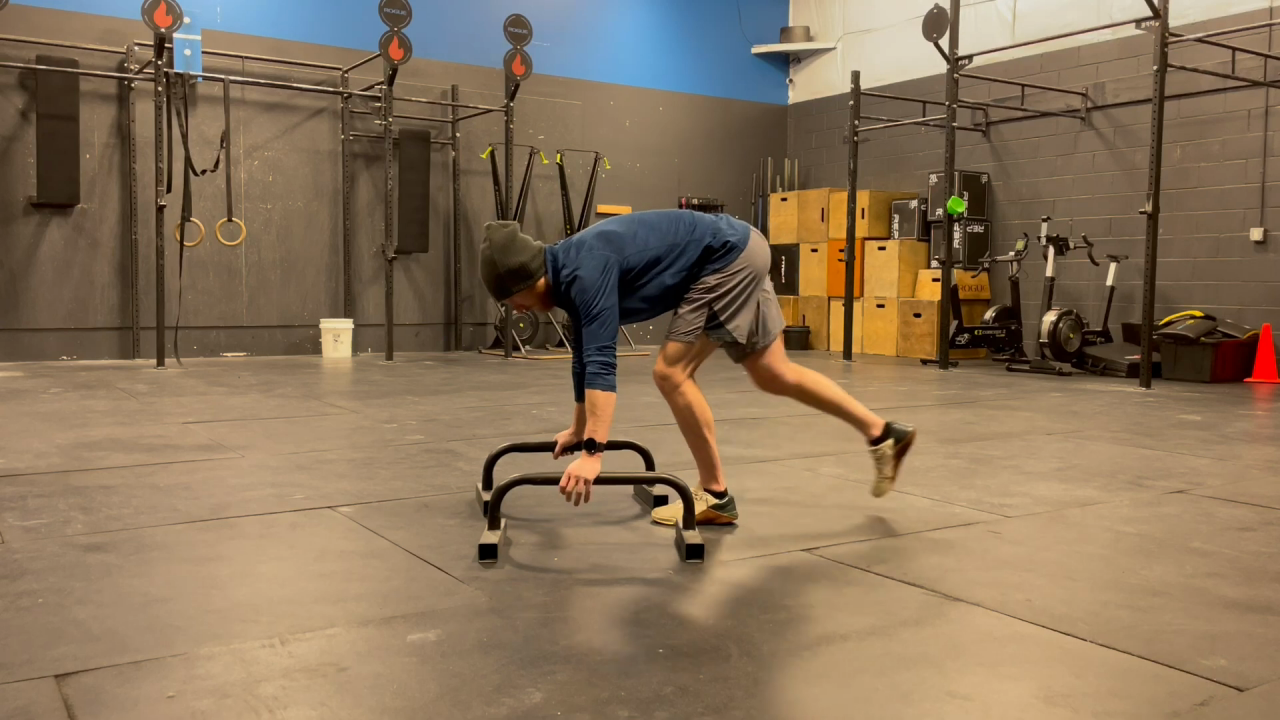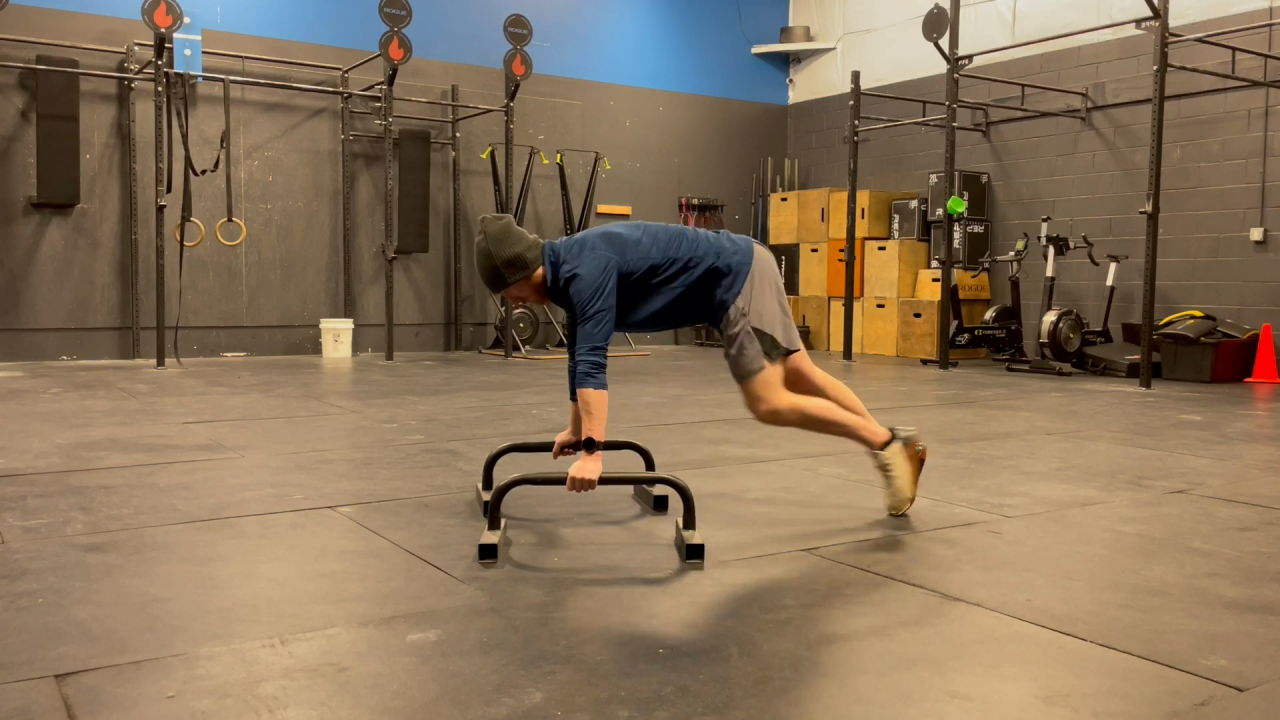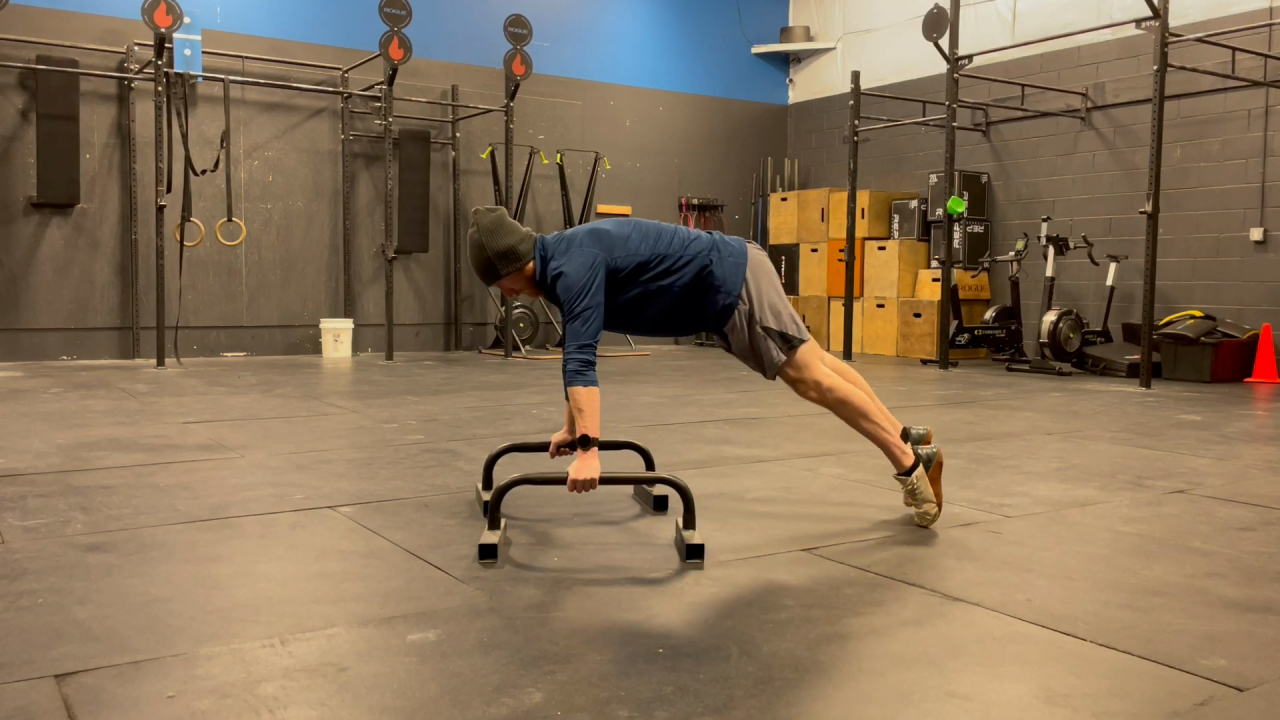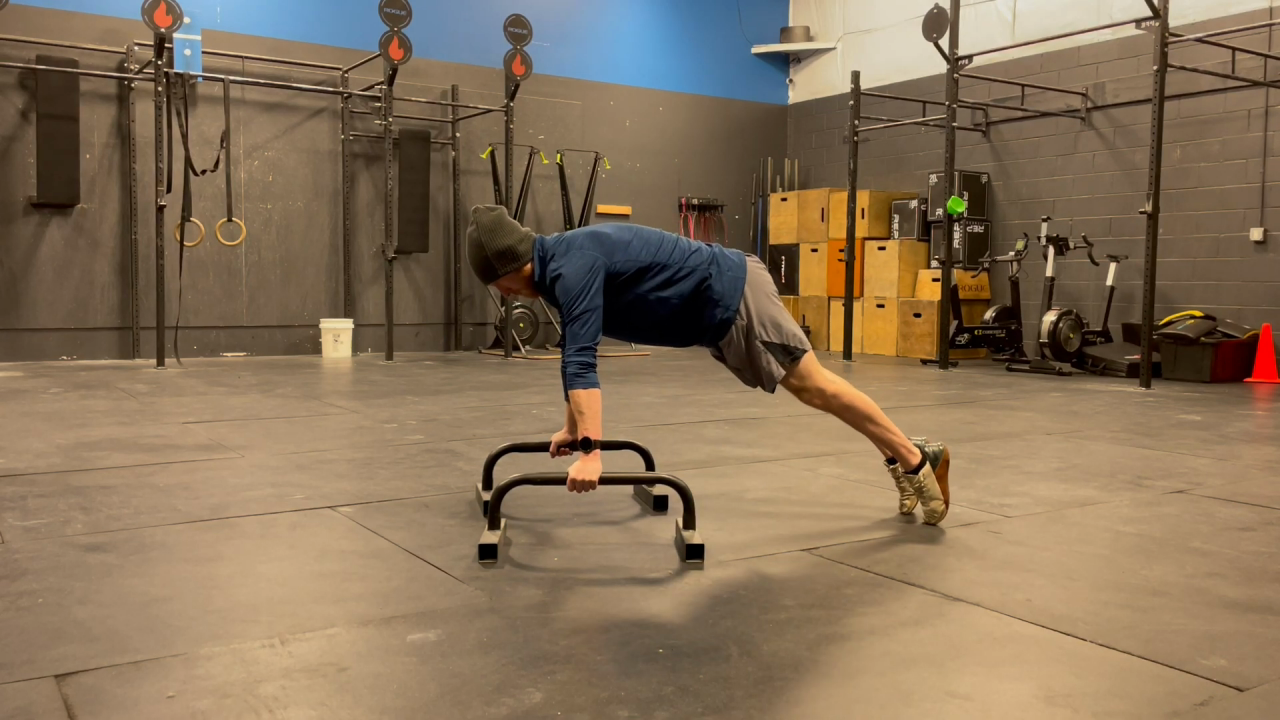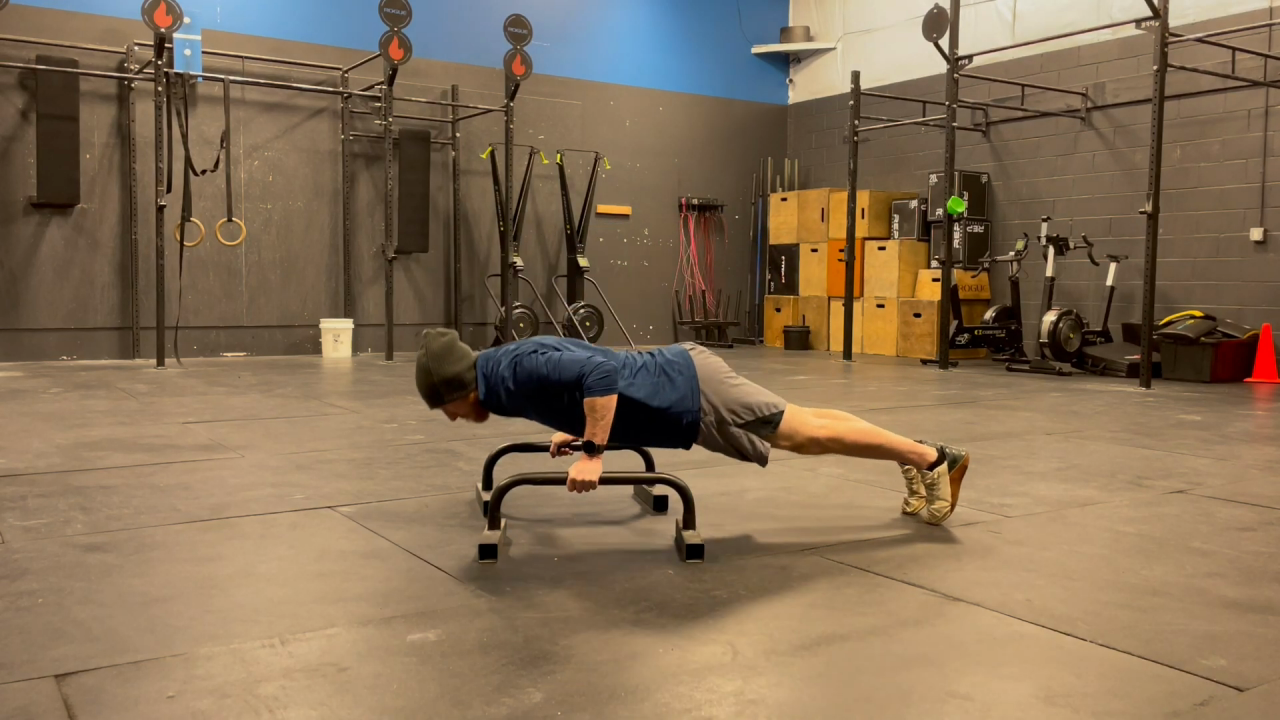
dt=1s
person 1, frame 1
left shoulder: (585, 272)
right shoulder: (569, 275)
left elbow: (603, 362)
right elbow: (587, 356)
left wrist: (591, 453)
right wrist: (579, 430)
left hip: (728, 256)
right hip: (738, 254)
left knee: (671, 372)
right knee: (774, 374)
left ankle: (716, 496)
right ankle: (881, 435)
person 1, frame 2
left shoulder: (586, 270)
right shoulder: (569, 271)
left elbow: (594, 361)
right elbow: (580, 355)
left wrist: (592, 453)
right wrist: (575, 430)
left hip: (738, 274)
right hip: (739, 273)
left knee: (769, 402)
right knee: (800, 376)
left ankle: (887, 444)
right ankle: (893, 452)
person 1, frame 3
left shoulder: (573, 266)
right shoulder: (563, 264)
left elbow: (581, 358)
right elbow: (576, 351)
left wrist: (589, 451)
right wrist: (571, 427)
left hip: (731, 278)
right hip: (726, 287)
left knee: (812, 377)
right knee: (814, 362)
left ankle: (910, 462)
right ankle: (904, 439)
person 1, frame 4
left shoulder: (571, 267)
right shoulder: (561, 264)
left elbow: (580, 360)
right elbow: (578, 355)
left wrist: (590, 452)
right wrist: (573, 427)
left hip: (730, 296)
right hip: (722, 306)
left knee: (815, 387)
right knee: (812, 387)
left ankle: (917, 460)
right ankle: (902, 457)
person 1, frame 5
left shoulder: (514, 374)
right shoulder: (509, 364)
left elbow: (601, 374)
left wrist: (592, 454)
right wrist: (575, 428)
left hip: (691, 394)
right hip: (680, 377)
left knee: (809, 435)
right knee: (803, 426)
left ankle: (931, 458)
right ankle: (915, 453)
